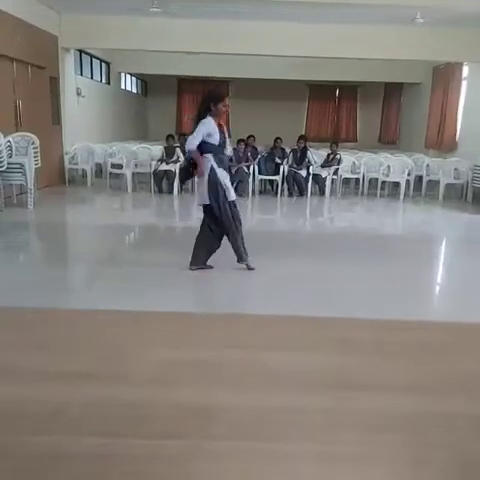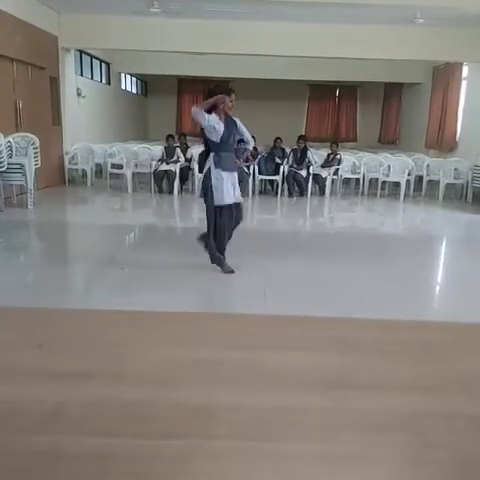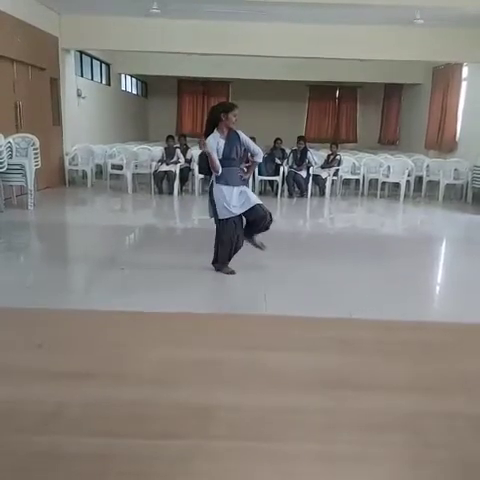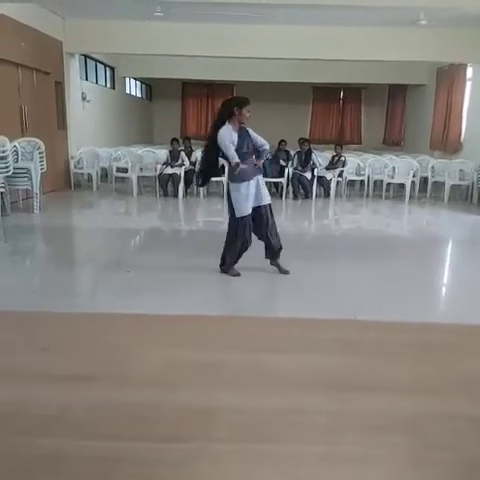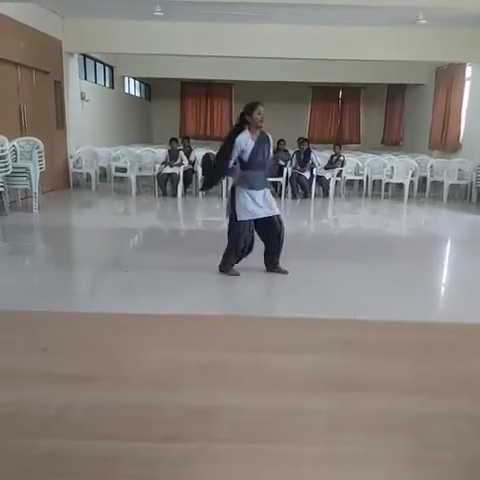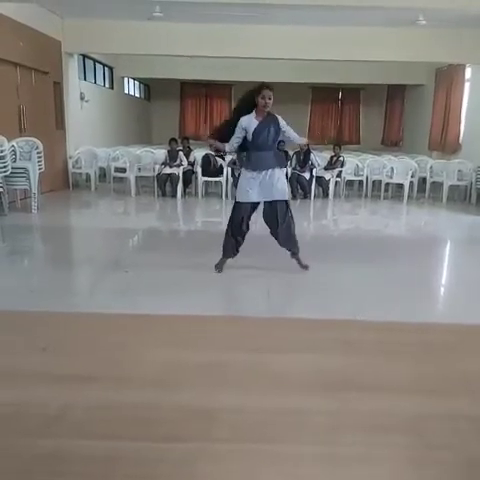
dt=0.3s
person 1, frame 1
left shoulder: (219, 126)
right shoulder: (206, 123)
left elbow: (225, 149)
right elbow: (190, 144)
right wrist: (200, 162)
left hip: (220, 171)
right hip: (213, 171)
left knee: (213, 219)
right knee: (230, 215)
left ankle: (198, 260)
right ankle: (242, 256)
person 1, frame 2
left shoulder: (234, 121)
right shoulder: (209, 120)
left elbow: (250, 141)
right elbow: (195, 112)
right wrist: (214, 100)
left hip: (231, 170)
right hip: (216, 170)
left knee: (235, 214)
right knee: (223, 215)
left ankle: (207, 238)
right ankle: (218, 258)
person 1, frame 3
left shoulder: (238, 135)
right shoulder: (212, 140)
left elbow: (258, 153)
right elbow: (217, 170)
left wrist: (249, 172)
right wrist: (212, 161)
left hip: (240, 186)
right hip: (221, 188)
left knee: (263, 216)
right knee: (229, 227)
left ankle: (248, 234)
right ankle: (220, 262)
person 1, frame 4
left shoulder: (246, 131)
right shoulder: (223, 133)
left elbow: (265, 146)
right elbow: (234, 161)
left wrist: (259, 161)
right wrist: (238, 167)
left hip: (255, 179)
right hip: (239, 183)
left knee: (266, 220)
right knee: (241, 225)
left ankle: (274, 257)
right ankle: (227, 264)
person 1, frame 5
left shoulder: (267, 138)
right shoulder: (241, 139)
right elbow: (229, 165)
right wrist: (235, 175)
left hip: (262, 190)
right hip: (244, 190)
left knee: (276, 228)
right knee: (243, 232)
left ankle: (272, 264)
right ankle: (226, 264)
person 1, frame 6
left shoulder: (277, 121)
right shoulder: (245, 120)
left elbow: (295, 138)
right elbow: (230, 147)
left wrist: (309, 142)
right wrist: (212, 142)
left hip: (273, 171)
right hip: (252, 173)
left knee: (281, 214)
right knee: (240, 214)
left ankle: (294, 252)
right ankle: (227, 254)
